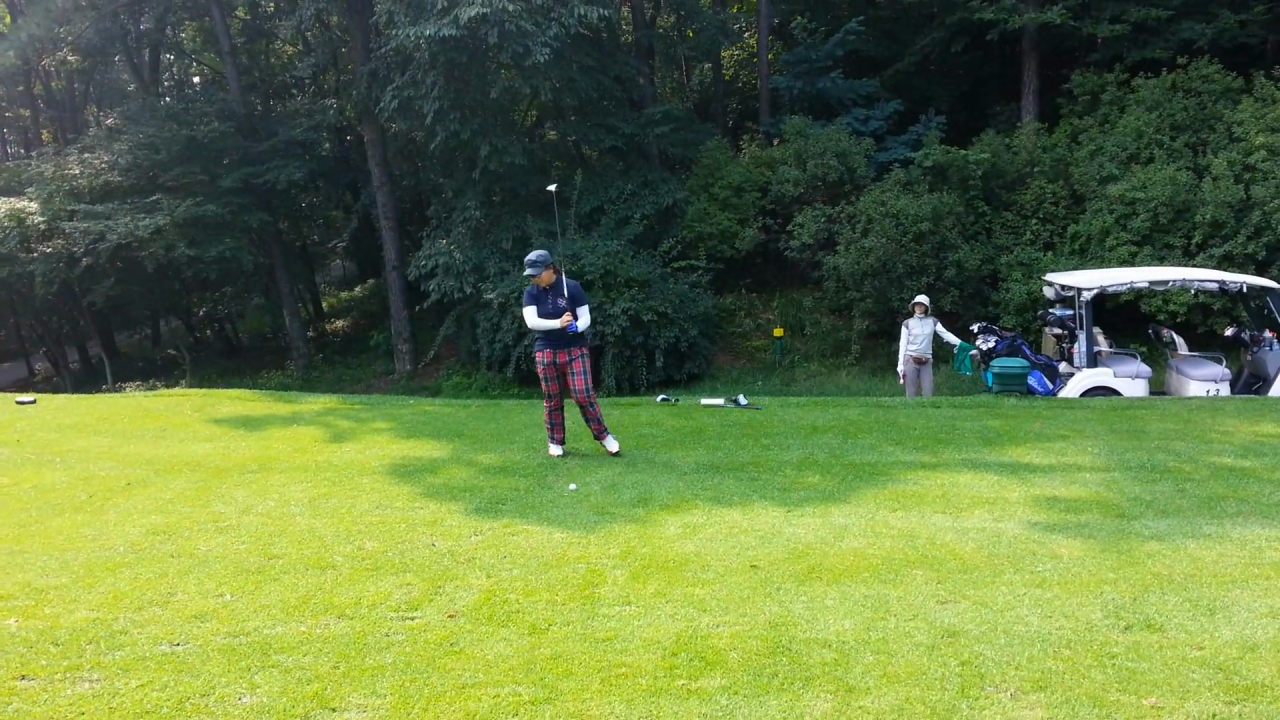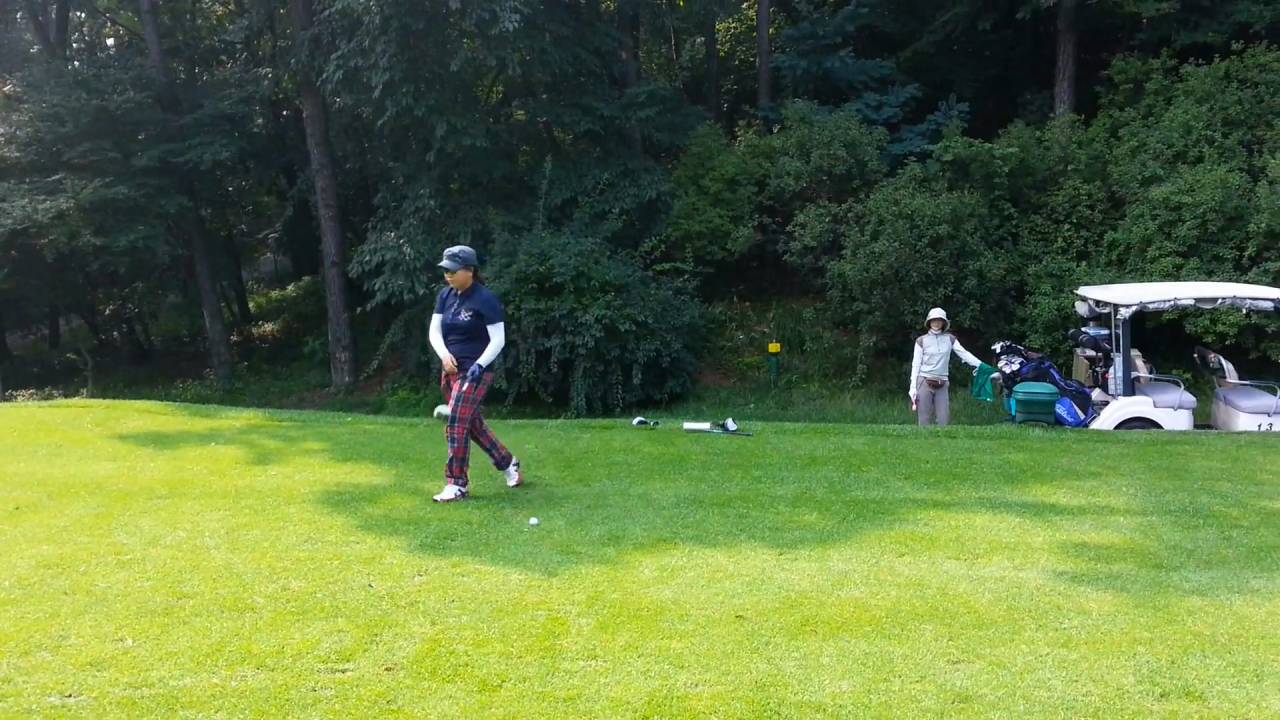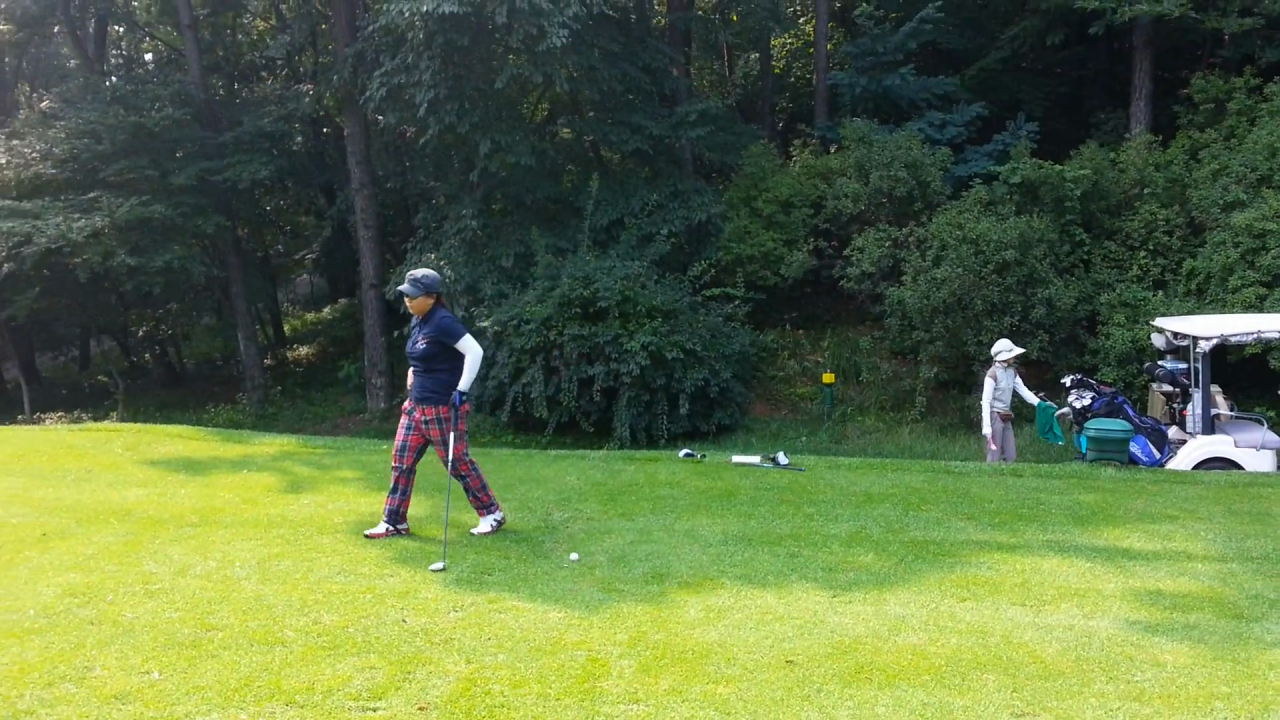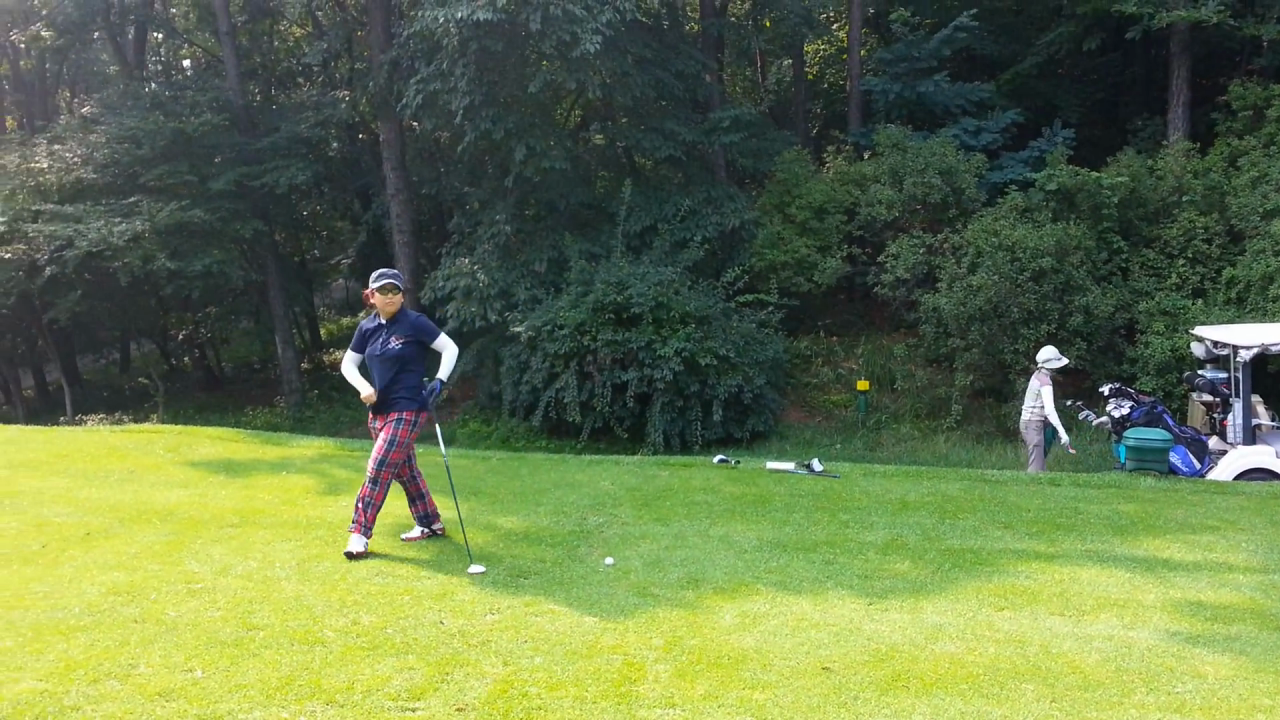
dt=0.5s
person 1, frame 1
left shoulder: (572, 288)
right shoulder: (531, 293)
left elbow: (586, 319)
right elbow: (532, 321)
left wrist: (575, 327)
right wrist: (558, 324)
left hip: (575, 350)
right hip: (546, 352)
left knee: (584, 394)
right knee: (552, 400)
left ankle: (604, 436)
person 1, frame 2
left shoulder: (486, 299)
right shoulder: (445, 295)
left elbow: (498, 340)
right elbow: (434, 331)
left wrist: (478, 366)
right wrist: (444, 355)
left hip: (475, 372)
right hip: (451, 372)
left knee: (456, 424)
right knee: (472, 425)
left ankle: (457, 484)
right ankle: (507, 462)
person 1, frame 3
left shoulder: (443, 321)
right shoulder: (418, 322)
left elbow: (474, 352)
left wrist: (461, 391)
right wrist: (413, 371)
left hip: (441, 406)
right hip: (416, 404)
left knee: (457, 462)
right knee: (402, 462)
left ankle: (491, 512)
right ankle: (394, 522)
person 1, frame 4
left shoulder: (415, 323)
right shoulder: (367, 327)
left elbow: (450, 349)
right elbow: (348, 363)
left wrist: (439, 381)
right wrist: (363, 387)
left hip: (407, 411)
right hip: (379, 411)
left knee: (379, 469)
right knee: (404, 469)
left ankle: (360, 533)
right ankle: (430, 522)
